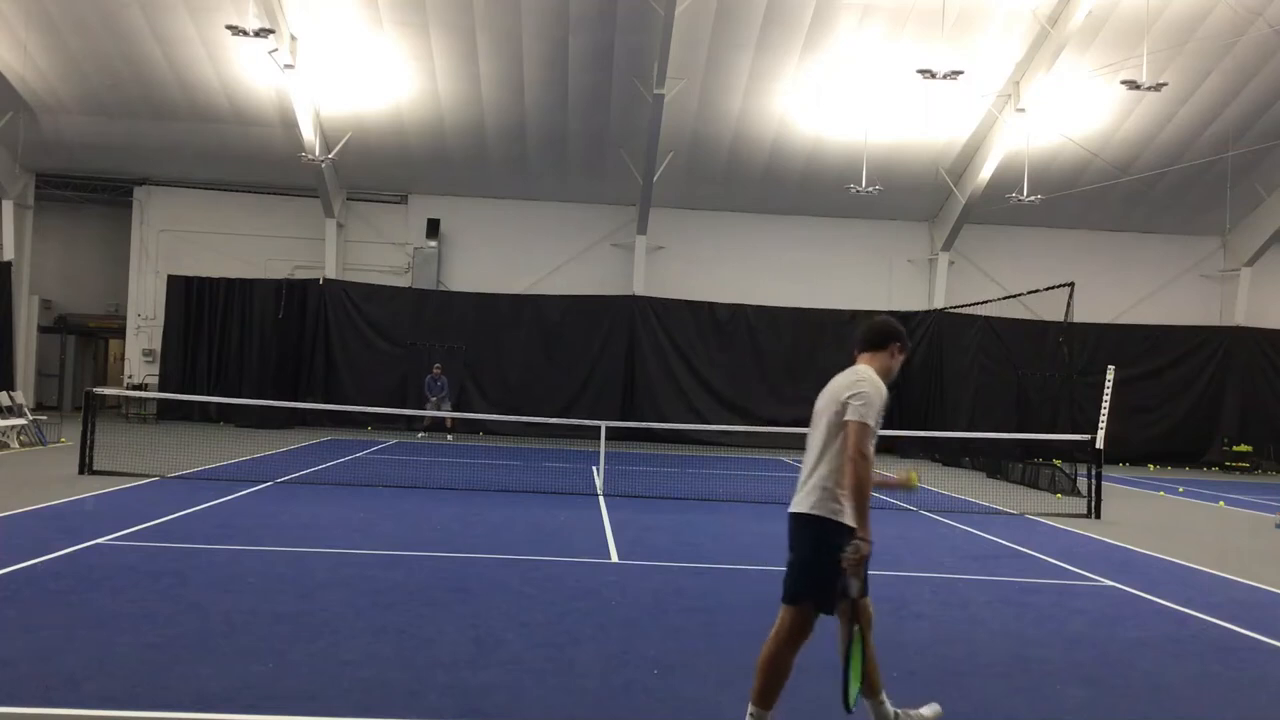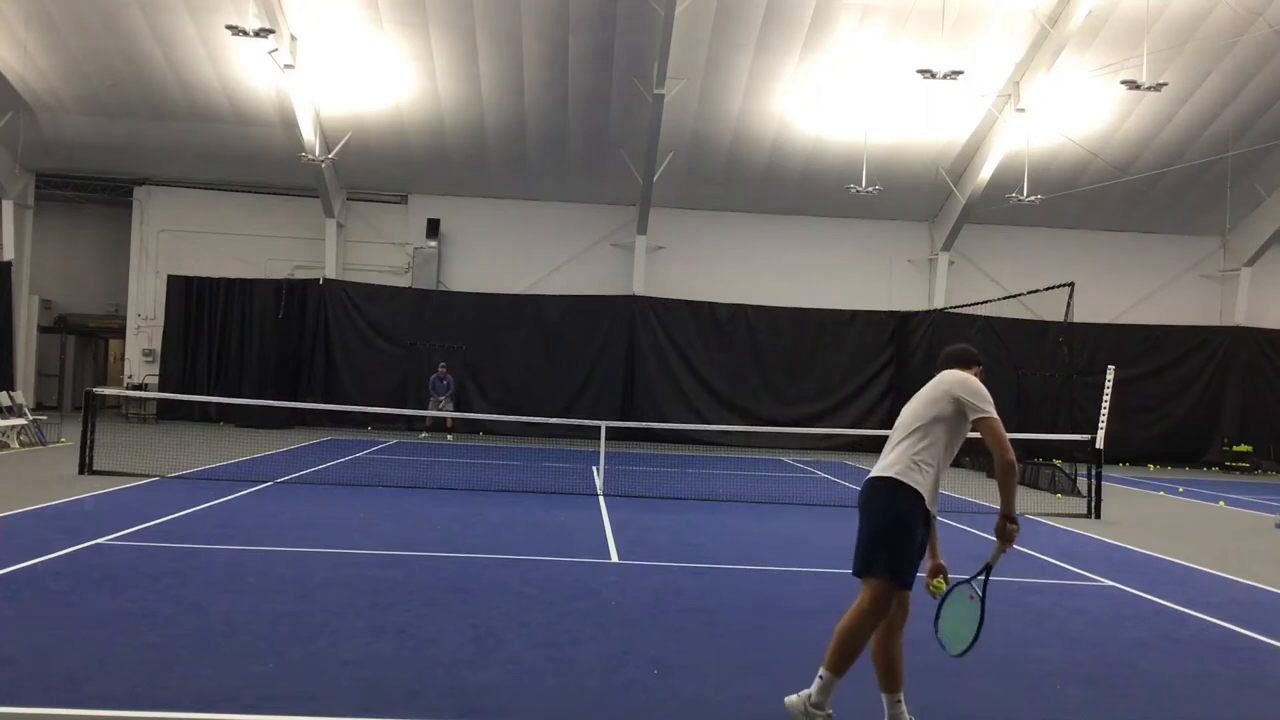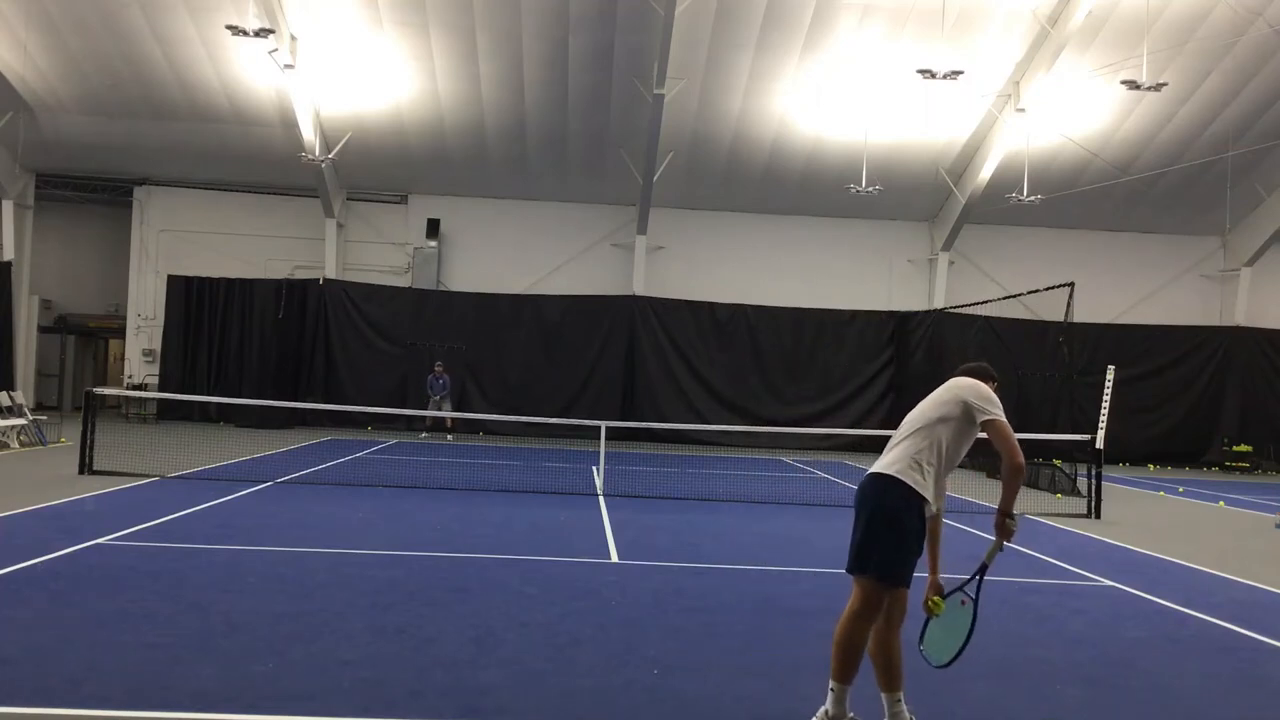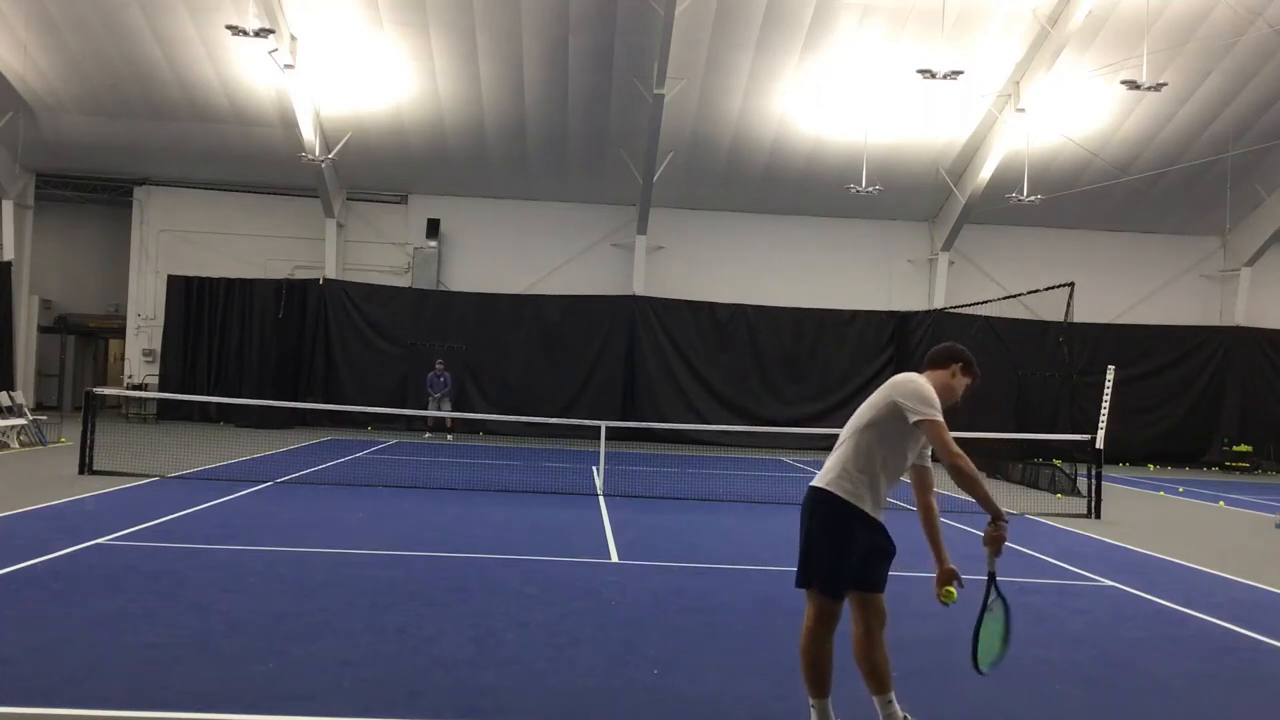
dt=0.7s
person 1, frame 1
left shoulder: (840, 383)
right shoulder: (868, 385)
right elbow: (856, 457)
left wrist: (884, 484)
right wrist: (860, 535)
left hip: (828, 518)
right hip: (821, 521)
left knee: (858, 617)
right knee: (795, 626)
person 1, frame 2
left shoulder: (932, 394)
right shoulder: (966, 384)
right elbow: (1005, 458)
left wrist: (933, 556)
right wrist: (1007, 516)
left hip: (894, 495)
right hip: (895, 495)
left knee: (895, 612)
right knee: (875, 602)
person 1, frame 3
right shoulder: (977, 390)
left elbow: (935, 504)
right elbow: (1015, 461)
left wrist: (933, 575)
right wrist: (1005, 513)
left hip: (901, 501)
right hip: (893, 494)
left knee: (891, 612)
right knee: (867, 603)
person 1, frame 4
left shoulder: (919, 423)
right shoulder: (913, 386)
left elbow: (925, 499)
right elbow: (953, 460)
left wrist: (942, 562)
right wrist: (996, 516)
left hip: (863, 515)
right hip: (833, 505)
left knee: (872, 617)
right knee: (822, 616)
